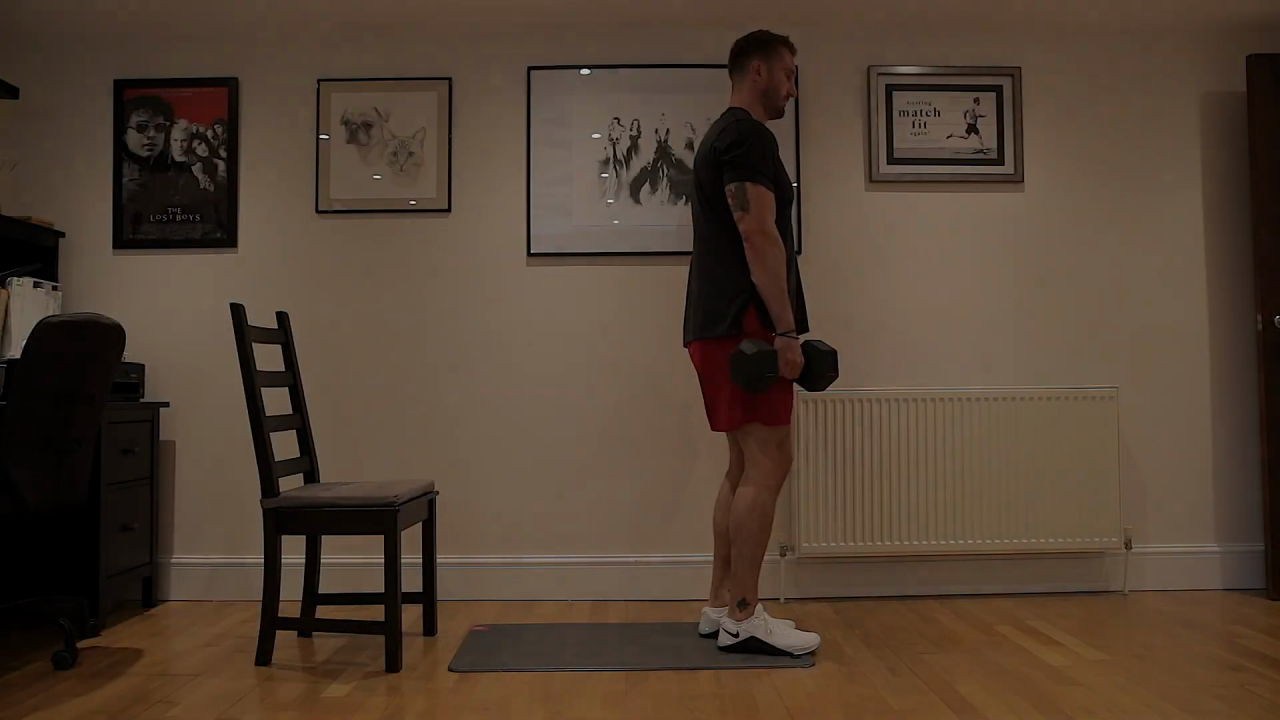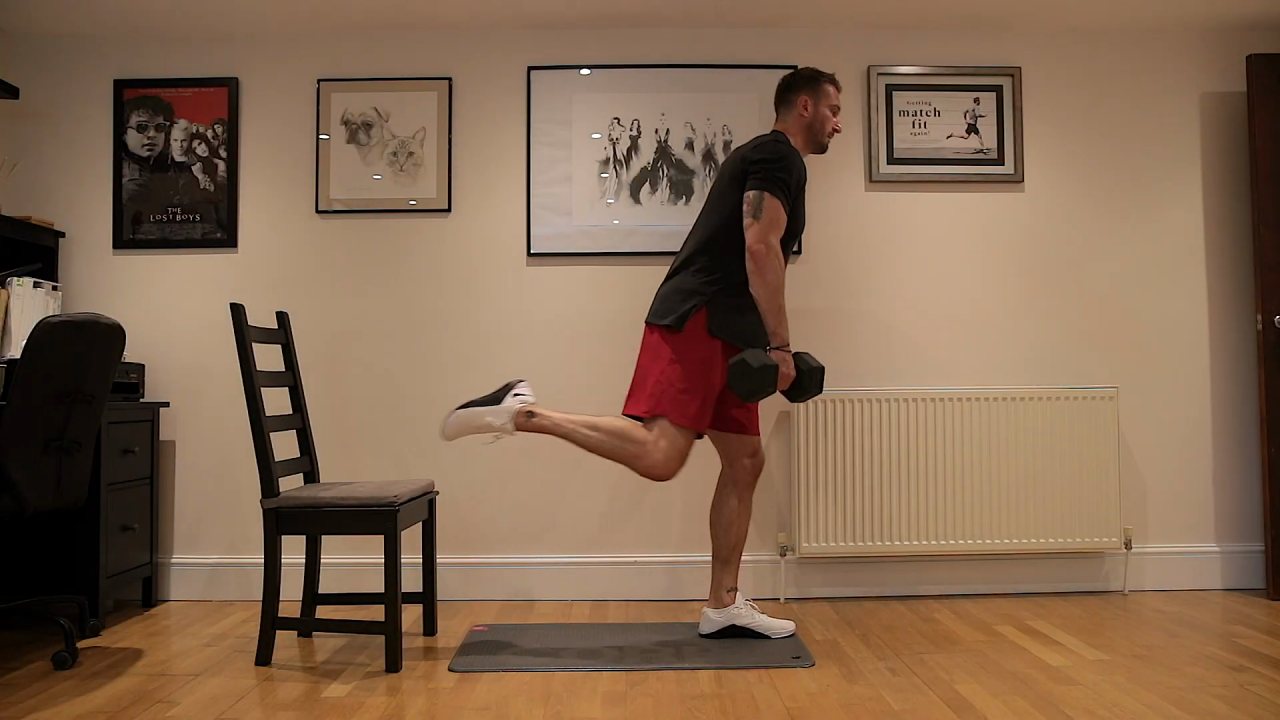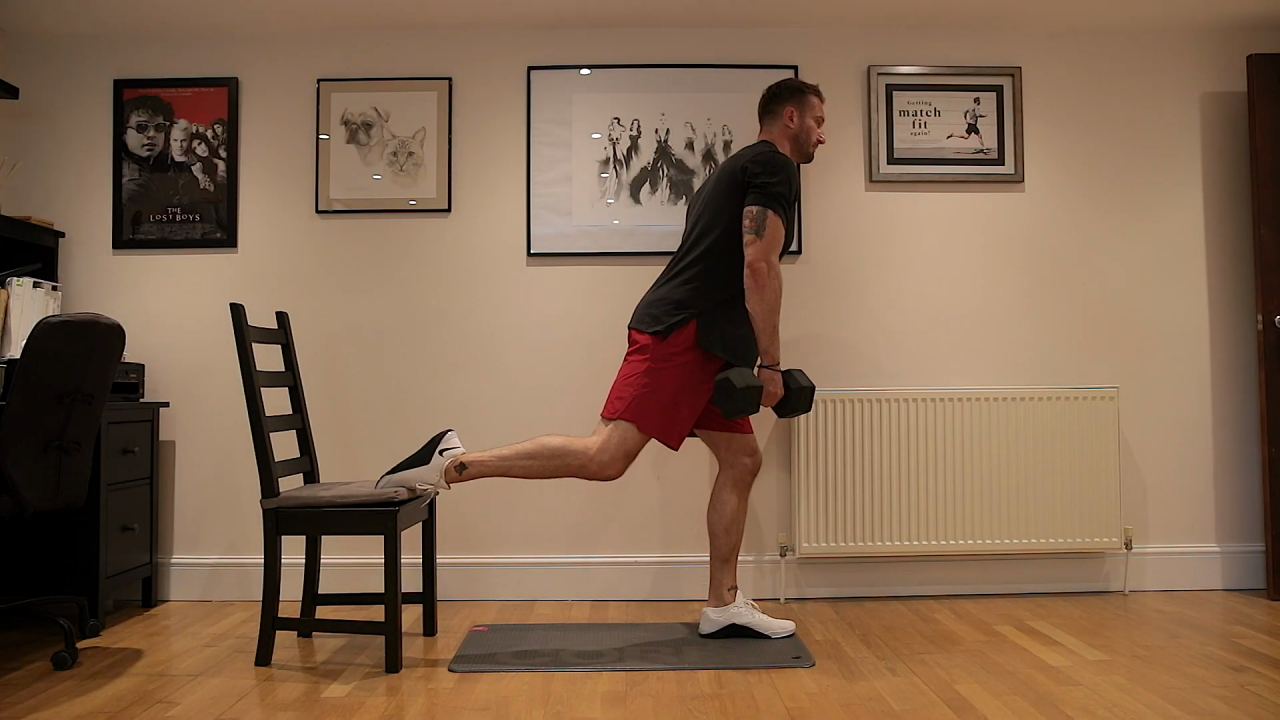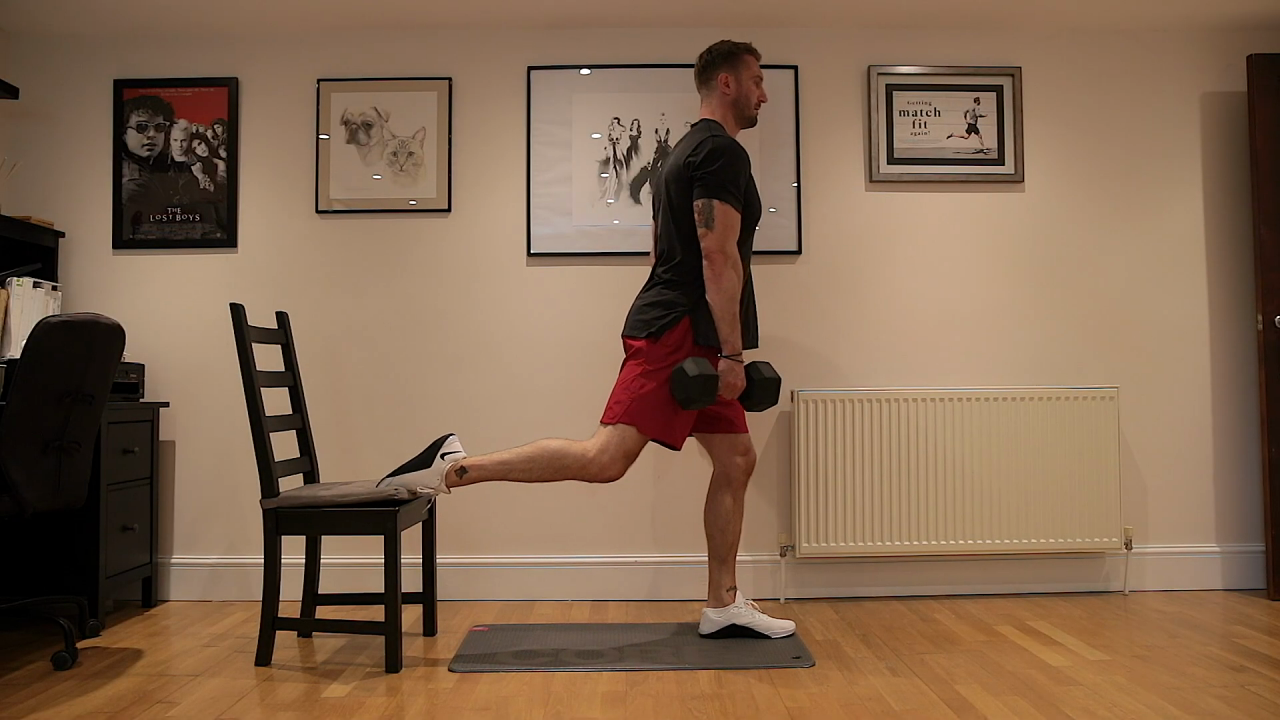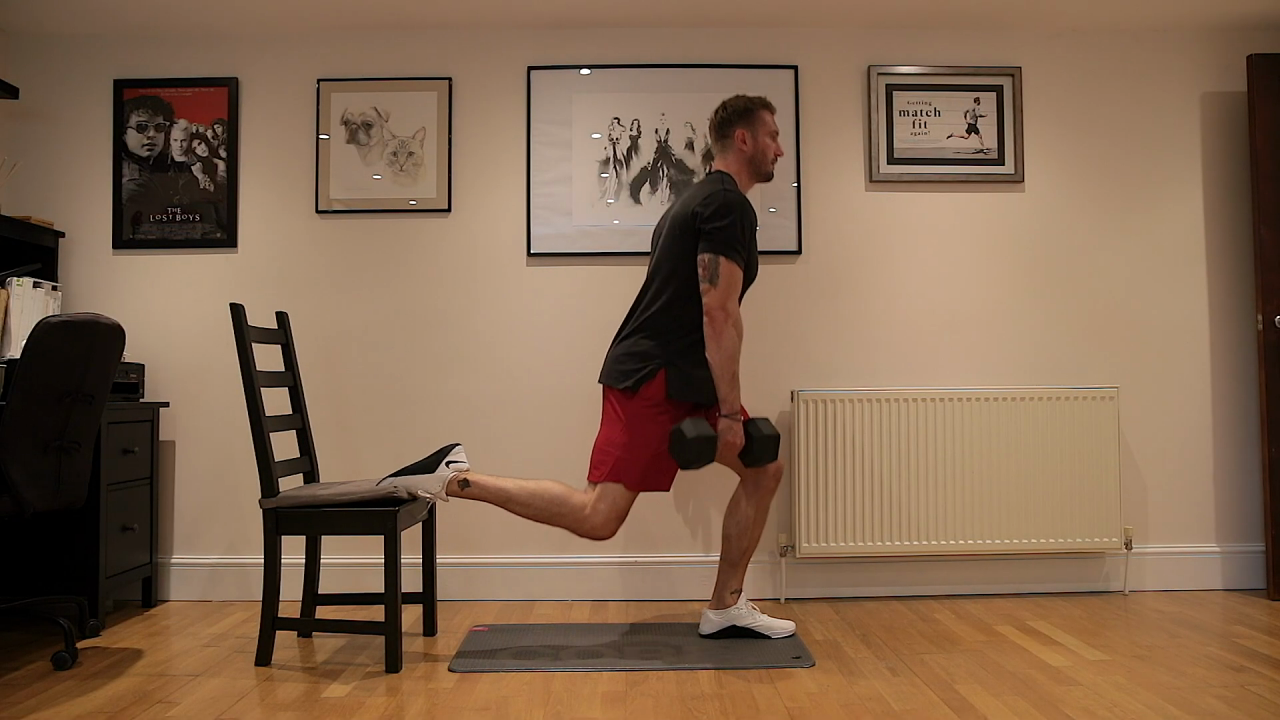
dt=1s
person 1, frame 1
left shoulder: (725, 137)
right shoulder: (748, 136)
right elbow: (759, 237)
right wrist: (786, 332)
left hip: (724, 322)
right hip: (742, 323)
left knee: (747, 465)
right knee: (766, 464)
left ankle: (722, 606)
right ankle: (743, 619)
person 1, frame 2
left shoulder: (767, 160)
right shoulder: (777, 157)
right elbow: (760, 251)
left wrist: (761, 343)
right wrist: (781, 347)
left hip: (718, 331)
right hip: (697, 322)
left knee: (745, 462)
right knee: (657, 457)
left ankle: (724, 605)
right ankle: (520, 412)
person 1, frame 3
left shoulder: (743, 169)
right shoulder: (775, 169)
right elbow: (759, 266)
left wrist: (748, 358)
right wrist: (771, 363)
left hip: (700, 339)
right hip: (682, 333)
left knee: (742, 461)
right knee: (605, 456)
left ankle: (723, 605)
right ankle: (453, 462)
person 1, frame 4
left shoulder: (693, 150)
right shoulder: (721, 151)
right elbow: (719, 257)
right wrist: (732, 354)
left hip: (689, 336)
right hip: (680, 333)
left knee: (736, 462)
right knee: (603, 459)
left ankle: (723, 606)
right ankle: (451, 466)
person 1, frame 5
left shoulder: (701, 199)
right shoulder: (729, 206)
right elbow: (718, 313)
right wrist: (730, 412)
left hip: (674, 374)
right hip: (654, 377)
left knee: (765, 466)
right knee: (597, 515)
left ankle: (726, 608)
right ankle: (456, 478)
